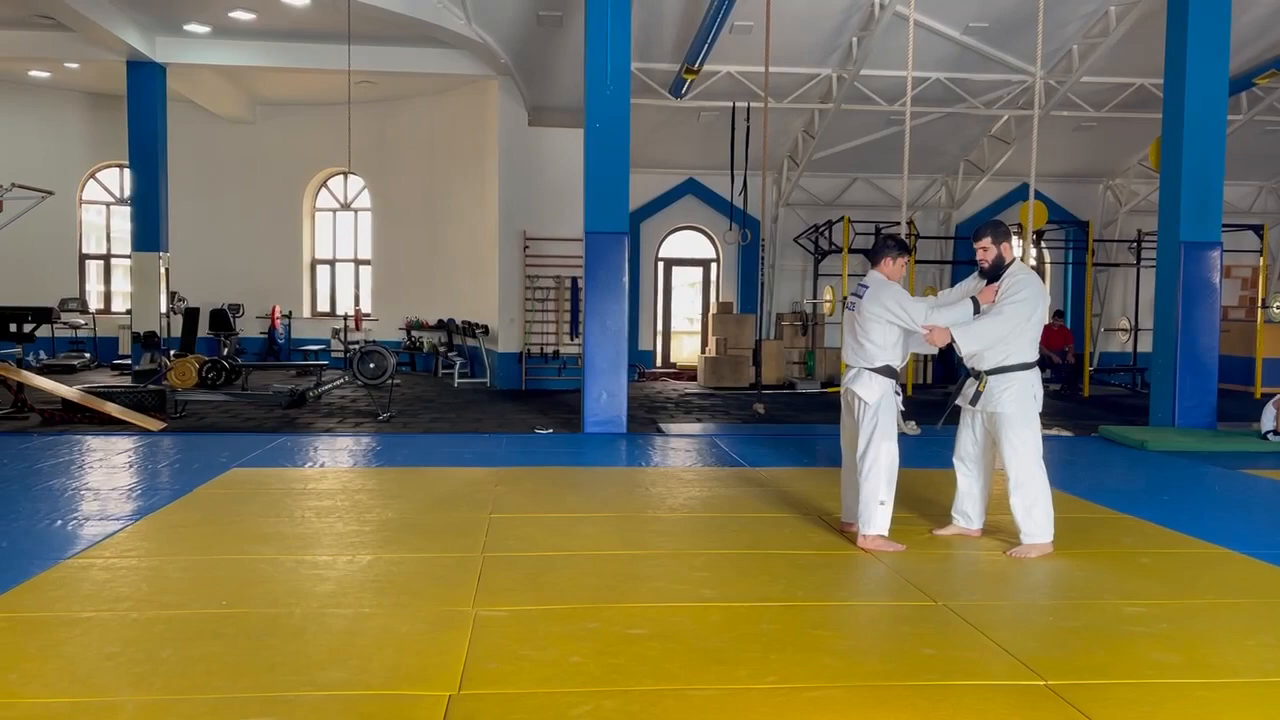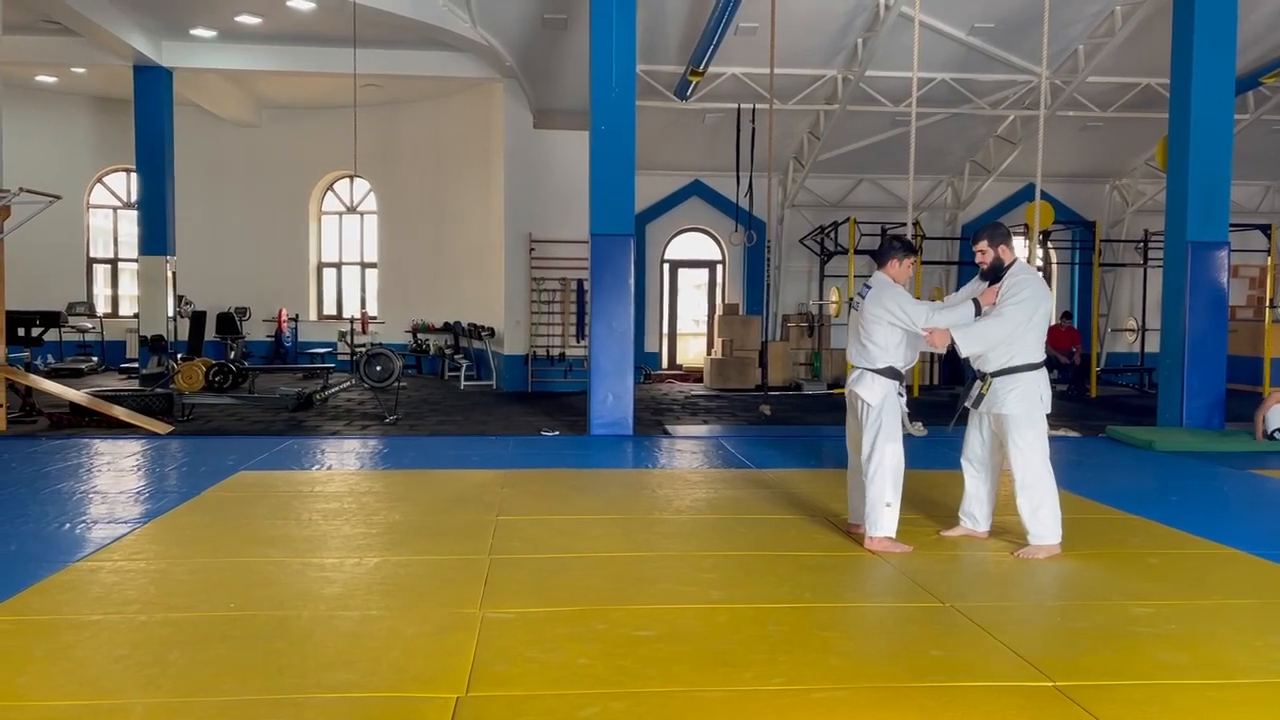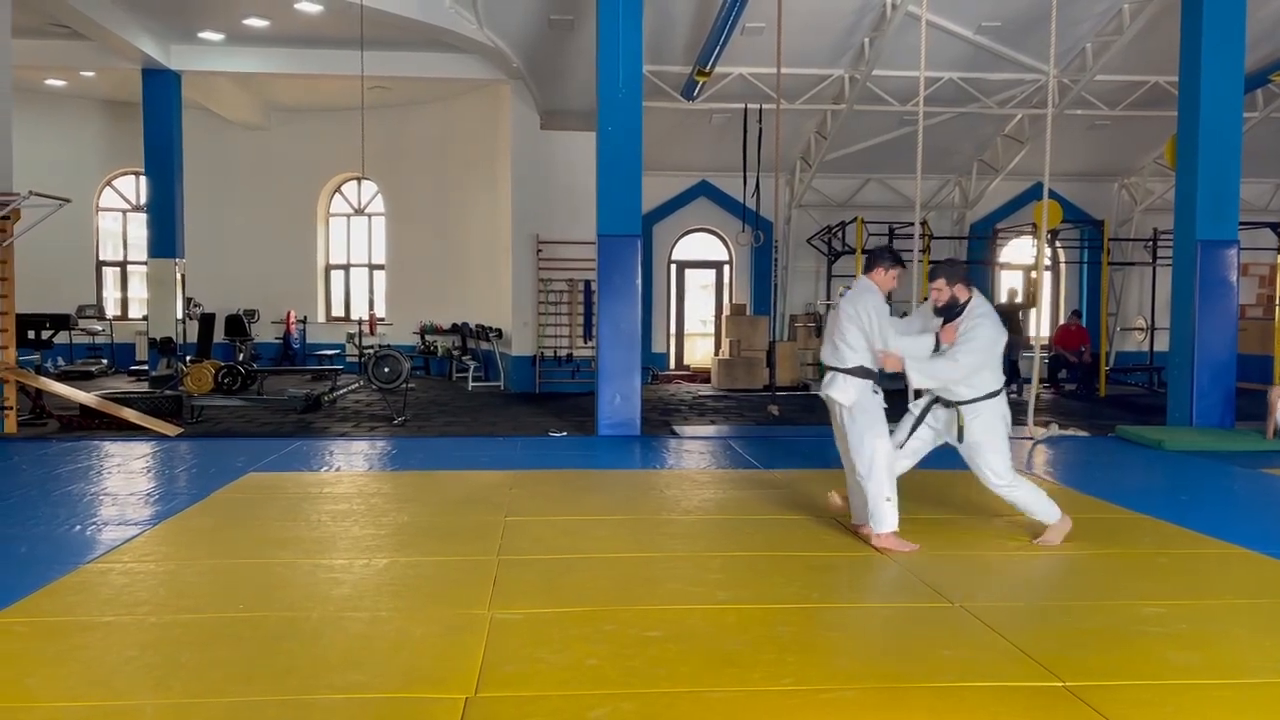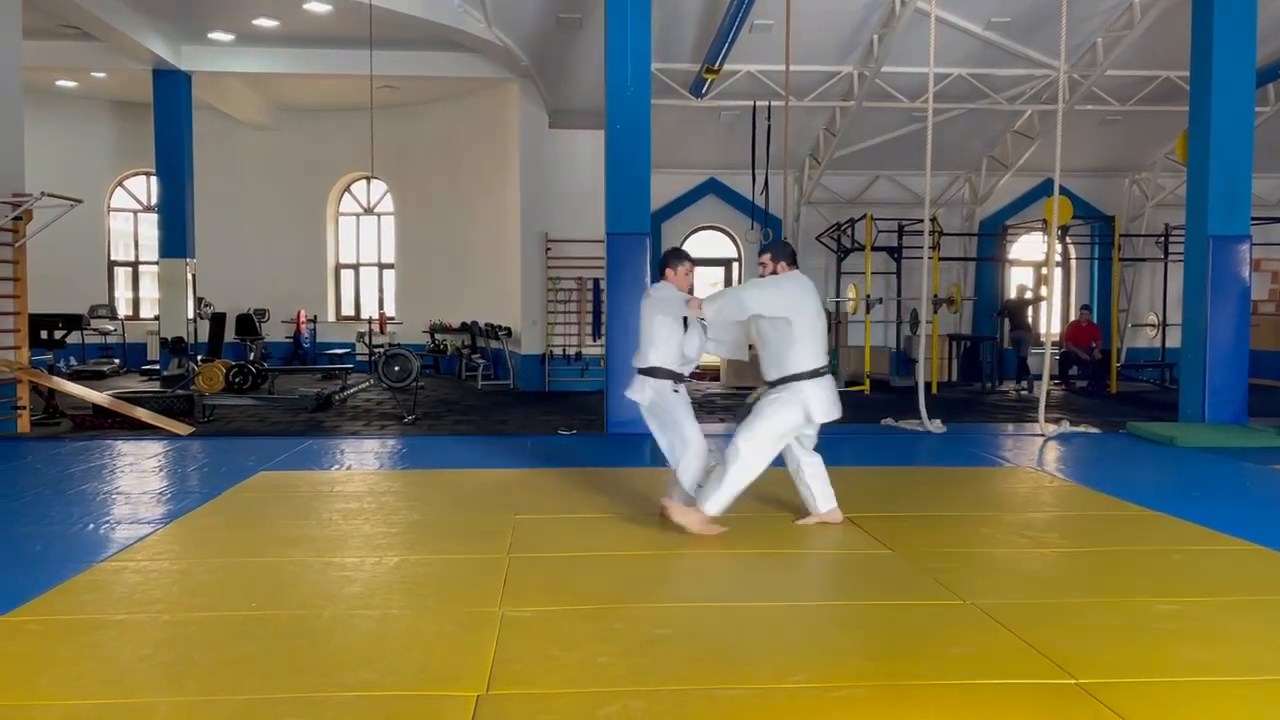
dt=0.7s
person 1, frame 1
left shoulder: (1026, 285)
right shoulder: (981, 280)
left elbow: (997, 326)
right elbow: (945, 302)
left wrist: (951, 335)
left hip: (1012, 387)
right hip: (979, 384)
left knee: (1021, 462)
right knee: (969, 456)
left ankle: (1039, 538)
right ankle: (968, 521)
person 1, frame 2
left shoulder: (1028, 284)
right shoulder: (986, 281)
left elbow: (997, 327)
right elbow: (952, 306)
left wrist: (951, 336)
left hip: (1020, 387)
right hip: (989, 386)
left knee: (1028, 464)
right knee: (977, 458)
left ankle: (1047, 539)
right ankle: (975, 523)
person 1, frame 3
left shoulder: (984, 325)
right shoulder: (944, 311)
left elbow: (952, 368)
left wrist: (904, 363)
left hip: (978, 411)
right hip: (940, 405)
left knee: (1000, 477)
right knee: (898, 449)
left ankle: (1057, 520)
person 1, frame 4
left shoulder: (790, 288)
right shoulder: (786, 290)
left elbow: (744, 299)
right elbow: (746, 330)
left wrist: (704, 305)
right wrist: (704, 337)
left hip: (799, 392)
right hip: (800, 388)
left knee: (744, 448)
right knee: (799, 449)
left ankle: (703, 514)
right ankle: (827, 510)
person 2, frame 1
left shoulder: (861, 290)
right shoulder: (886, 292)
left elbow: (904, 327)
right elbow: (928, 317)
right wrist: (977, 301)
left hip: (857, 379)
right hip: (875, 384)
left knee: (857, 454)
right knee: (880, 456)
left ankle: (852, 518)
right ankle: (870, 532)
person 2, frame 2
left shoulder: (870, 290)
right shoulder: (889, 295)
left elbow: (920, 313)
right elbow: (931, 319)
right wrist: (979, 303)
left hip: (862, 381)
right hip: (879, 385)
left knee: (863, 456)
right knee: (885, 458)
left ankle: (859, 520)
right ankle: (877, 534)
person 2, frame 3
left shoulder: (853, 295)
right shoulder: (869, 298)
left elbow: (892, 328)
right elbow: (890, 342)
left wrist: (929, 326)
right wrist: (936, 339)
left hip: (840, 383)
right hip: (853, 386)
left knee: (858, 457)
right knee: (877, 456)
left ankle: (866, 521)
right ankle: (882, 532)
person 2, frame 4
left shoulder: (671, 302)
right shoulder: (660, 295)
left hip: (670, 385)
right hip: (658, 386)
left knee: (684, 443)
right knee: (692, 444)
left ankle: (677, 504)
right ankle: (681, 505)
